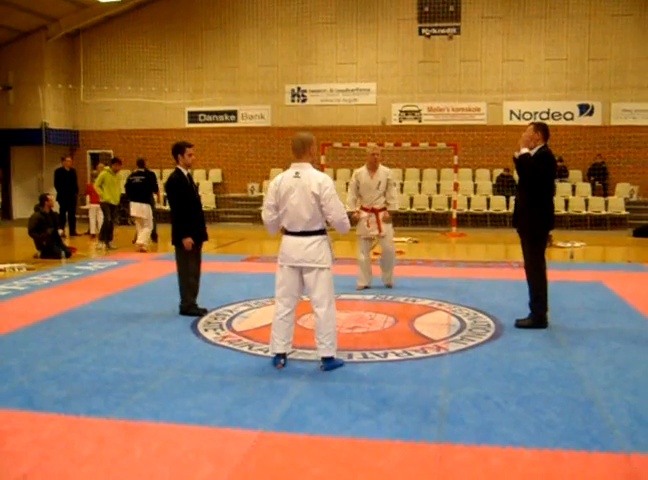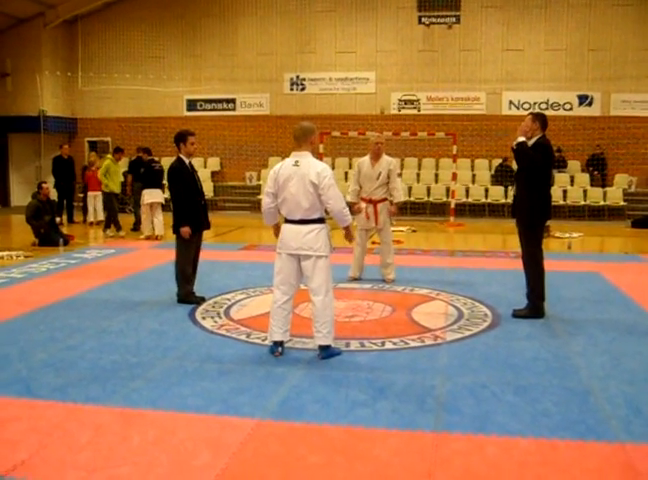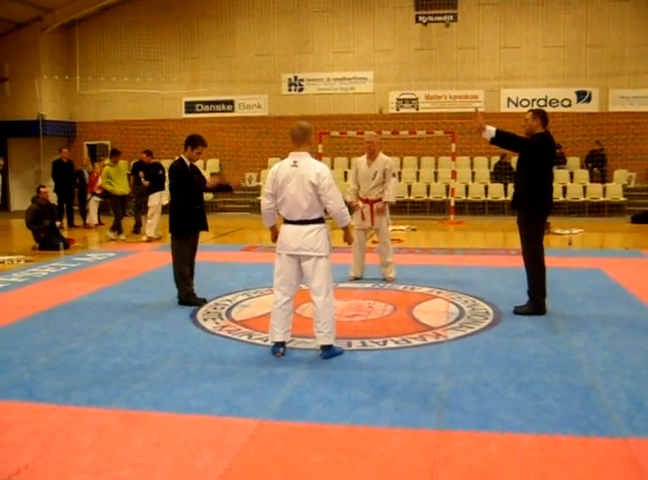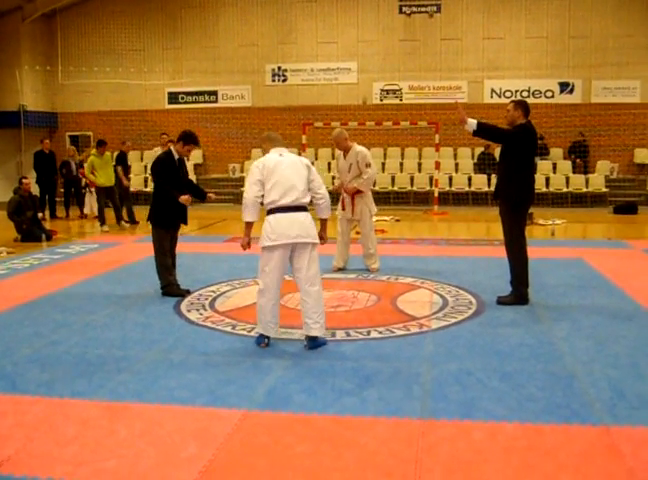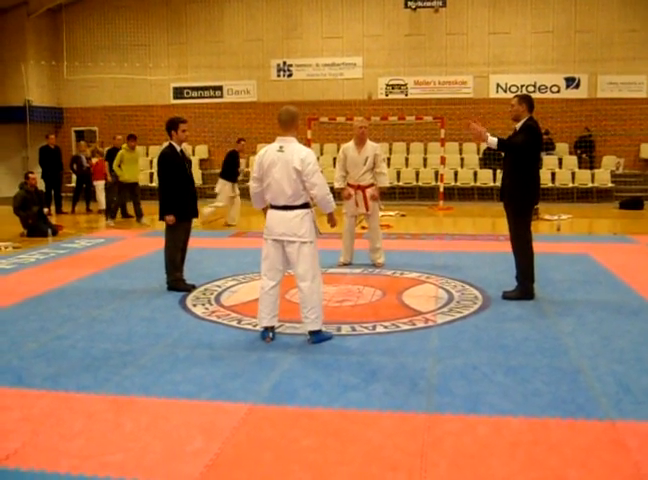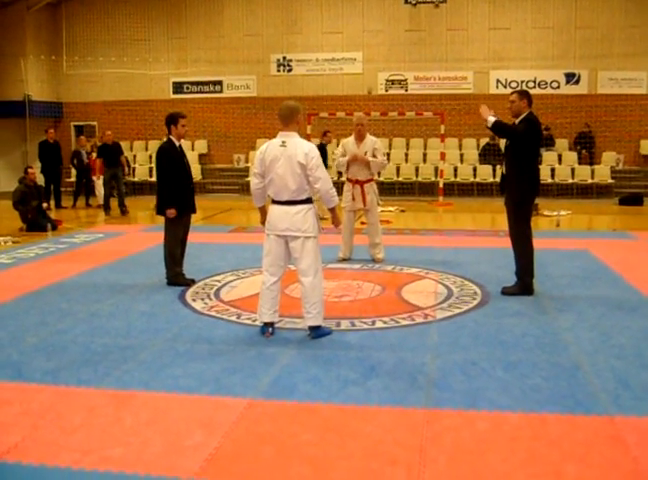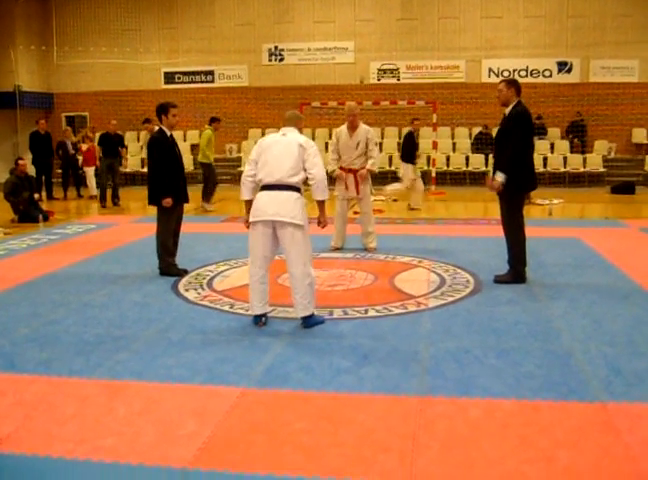
dt=0.7s
person 1, frame 1
left shoulder: (278, 181)
right shoulder: (321, 179)
left elbow: (269, 217)
right elbow: (337, 215)
right wrist: (345, 228)
left hip: (289, 246)
right hip: (316, 246)
left knee: (284, 302)
right knee: (323, 303)
left ankle: (279, 354)
right ankle: (327, 356)
person 1, frame 2
left shoulder: (278, 169)
right shoulder: (320, 169)
left elbow: (267, 204)
right elbow: (335, 204)
left wrist: (275, 226)
right wrist: (347, 227)
left hip: (288, 234)
right hip: (314, 234)
left knee: (282, 289)
right knee: (320, 291)
left ankle: (277, 342)
right ankle: (324, 345)
person 1, frame 3
left shoulder: (277, 169)
right shoulder: (319, 169)
left elbow: (267, 205)
right elbow: (335, 204)
left wrist: (273, 229)
right wrist: (347, 230)
left hip: (288, 235)
right hip: (314, 235)
left knee: (283, 290)
right knee: (321, 291)
left ankle: (278, 342)
right ankle: (326, 344)
person 1, frame 4
left shoulder: (261, 163)
right shoulder: (303, 162)
left elbow: (252, 198)
right elbow: (321, 196)
left wrist: (247, 233)
right wrist: (324, 228)
left hip: (276, 224)
right hip: (303, 222)
left knee: (269, 283)
right knee: (310, 282)
left ankle: (265, 334)
right ankle: (313, 335)
person 1, frame 5
left shoulder: (264, 154)
right shoulder: (304, 154)
left elbow: (255, 189)
right elbow: (319, 190)
right wrist: (331, 214)
left hip: (274, 220)
right hip: (299, 220)
left knee: (270, 276)
right knee: (308, 277)
left ankle: (267, 327)
right ankle: (314, 329)
person 1, frame 6
left shoulder: (265, 149)
right shoulder: (307, 148)
left elbow: (257, 186)
right elbow: (323, 185)
left wrist: (262, 211)
right wrist: (334, 212)
left hip: (276, 215)
right hip: (302, 215)
left knee: (271, 271)
right knee: (309, 272)
left ankle: (267, 323)
right ankle: (314, 325)
person 1, frame 7
left shoulder: (264, 141)
right shoulder: (305, 142)
left elbow: (248, 176)
right elbow: (317, 177)
left wrist: (247, 210)
right wrist: (322, 212)
left hip: (263, 202)
right hip: (289, 203)
left knee: (259, 263)
right knee: (299, 263)
left ankle: (259, 313)
right ankle: (306, 315)
person 2, frame 1
left shoulder: (544, 155)
right shoulder: (536, 155)
left elbow: (530, 174)
right elbow: (523, 173)
left wrist: (524, 150)
right wrist: (521, 153)
left hip: (536, 220)
right hip: (531, 218)
left knee: (535, 267)
right knee: (534, 267)
left ankle: (539, 316)
right ankle: (537, 313)
person 2, frame 2
left shoulder: (542, 146)
right shoulder: (536, 145)
left elbow: (527, 163)
right elbow: (523, 162)
left wrist: (521, 139)
right wrist: (519, 143)
left hip: (533, 209)
right hip: (529, 208)
left knee: (532, 257)
right knee: (531, 257)
left ankle: (536, 306)
right ankle: (534, 304)
person 2, frame 3
left shoulder: (543, 141)
right shoulder: (537, 142)
left elbow: (517, 143)
right elbow: (518, 144)
left wrist: (486, 129)
right wrist: (487, 130)
left hip: (535, 205)
right hip: (531, 203)
left knee: (532, 253)
right knee: (532, 252)
left ankle: (537, 302)
right ankle: (537, 300)
person 2, frame 4
left shoulder: (525, 131)
right shoulder: (520, 132)
left elbow: (500, 134)
right elbow: (500, 136)
left wrist: (468, 122)
right wrist: (469, 122)
left hip: (516, 195)
right hip: (514, 194)
left knee: (515, 244)
right knee: (515, 243)
left ankle: (519, 293)
right ankle: (519, 291)
person 2, frame 5
left shoulder: (530, 128)
right shoulder: (522, 128)
left elbow: (516, 146)
right elbow: (508, 145)
left wrist: (487, 139)
right wrist: (484, 135)
left hip: (522, 192)
right hip: (517, 191)
left knee: (521, 239)
right knee: (520, 239)
left ankle: (525, 288)
right ankle: (525, 285)
person 2, frame 6
left shoulder: (530, 122)
right shoulder: (521, 123)
left elbow: (511, 132)
left wrist: (489, 118)
right wrist: (489, 118)
left hip: (522, 187)
right hip: (516, 186)
left knee: (520, 235)
right knee: (519, 234)
left ankle: (524, 283)
right ankle: (524, 281)
person 2, frame 7
left shoulder: (519, 114)
right shoulder: (513, 114)
left elbow: (516, 148)
left wrist: (501, 176)
right wrist: (496, 174)
left hip: (514, 179)
right hip: (510, 179)
left knee: (513, 224)
right knee: (512, 224)
left ankle: (517, 271)
right ankle: (516, 269)
person 3, frame 1
left shoulder: (187, 177)
right shoulder: (174, 180)
right elbow: (177, 210)
left wrist: (201, 228)
right wrist: (185, 235)
left hip: (195, 231)
right hip: (185, 233)
left knee: (194, 270)
right knee: (186, 271)
left ankle: (191, 303)
right ankle: (187, 305)
person 3, frame 2
left shoulder: (189, 166)
right shoulder: (176, 168)
right elbow: (178, 199)
left wrist: (202, 219)
right wrist: (183, 224)
left hip: (195, 221)
right hip: (186, 222)
left knee: (193, 259)
right knee: (185, 259)
left ankle: (188, 291)
right ankle: (184, 294)
person 3, frame 3
left shoulder: (192, 168)
right shoulder: (176, 168)
left elbow: (203, 186)
right elbow: (184, 190)
right wrist: (205, 185)
left hip: (193, 220)
right hip: (182, 222)
left knee: (189, 259)
right knee: (182, 260)
left ankle: (188, 292)
right ankle: (185, 295)
person 3, frame 4
left shoulder: (180, 161)
right shoulder: (162, 160)
left elbow: (186, 183)
right elbow: (161, 187)
left wrist: (204, 195)
right wrist: (178, 197)
left hip: (174, 214)
right hip: (162, 214)
left knee: (170, 251)
right knee: (163, 251)
left ankle: (171, 284)
right ankle: (168, 285)
person 3, frame 5
left shoulder: (181, 153)
right shoulder: (167, 155)
right elbow: (165, 186)
left wrist: (190, 207)
right wrist: (168, 211)
left hip: (185, 208)
right hip: (174, 210)
left knee: (182, 246)
right knee: (174, 245)
left ankle: (178, 278)
right ankle: (174, 281)
person 3, frame 6
left shoulder: (178, 148)
right shoulder: (165, 149)
right elbow: (165, 180)
left wrist: (188, 202)
right wrist: (169, 205)
left hip: (183, 203)
right hip: (174, 204)
left knee: (181, 240)
right knee: (173, 240)
left ankle: (178, 273)
right ankle: (173, 275)
person 3, frame 7
left shoulder: (169, 138)
right shoulder: (157, 139)
right elbow: (158, 170)
right wrist: (165, 195)
left hip: (176, 193)
right hip: (167, 194)
left knee: (174, 230)
right knee: (165, 230)
left ankle: (170, 263)
right ankle: (166, 265)
person 4, frame 1
left shoulder: (386, 172)
right shoulder: (358, 173)
left elbow: (391, 194)
right elbow: (352, 194)
left wrist: (390, 211)
right wrist: (354, 211)
left hip: (382, 215)
right hip: (365, 215)
left knee: (388, 248)
right knee: (363, 251)
left ankle: (387, 278)
right ankle: (364, 281)
person 4, frame 2
left shoulder: (390, 162)
right shoulder: (361, 163)
left elbow: (395, 184)
right elbow: (354, 184)
left wrist: (395, 204)
right wrist: (354, 203)
left hip: (382, 206)
right hip: (364, 206)
left knee: (386, 241)
right knee: (360, 241)
left ankle: (388, 274)
right ankle: (355, 273)
person 4, frame 3
left shoulder: (386, 162)
right shoulder: (359, 162)
left elbow: (391, 184)
right elbow: (353, 183)
left wrist: (384, 202)
right wrist: (353, 199)
left hip: (378, 206)
right hip: (361, 205)
left knee: (384, 240)
right knee: (358, 241)
left ankle: (388, 272)
right ankle: (356, 272)
person 4, frame 4
left shoulder: (361, 152)
right shoulder: (340, 155)
left elbow: (370, 174)
left wrist: (356, 187)
right wrist: (338, 184)
left hip: (361, 197)
right hip: (346, 197)
left knee: (367, 232)
right knee: (342, 232)
left ankle: (372, 263)
right ankle: (339, 262)
person 4, frame 5
left shoulder: (374, 148)
right shoulder: (345, 148)
left elbow: (381, 170)
right elbow: (340, 171)
left wrist: (378, 189)
right wrist: (343, 189)
left hip: (369, 192)
right hip: (351, 192)
left knee: (374, 226)
right knee: (348, 227)
left ankle: (377, 258)
right ankle: (346, 258)
person 4, frame 6
left shoulder: (374, 142)
right shoulder: (345, 143)
left elbow: (382, 163)
right elbow: (337, 162)
left wrist: (367, 160)
right wrist: (349, 159)
left hip: (368, 187)
right hip: (350, 187)
left knee: (373, 221)
right knee: (347, 221)
left ankle: (377, 253)
right ankle: (345, 253)
person 4, frame 7
left shoulder: (367, 131)
right shoulder: (338, 132)
left elbow: (373, 154)
right elbow: (333, 153)
left wrist: (367, 169)
right wrist: (335, 170)
left hip: (361, 175)
right hip: (343, 175)
left knee: (366, 210)
right knee: (340, 210)
left ankle: (369, 242)
right ankle: (337, 242)
